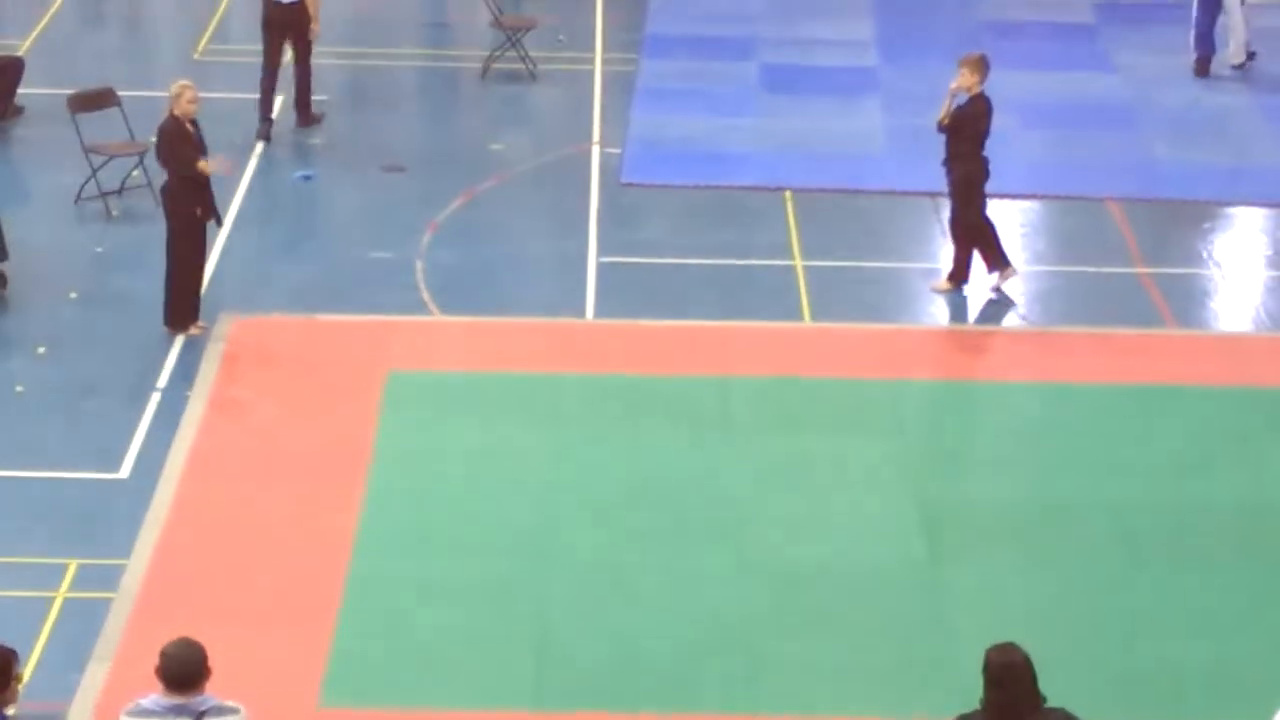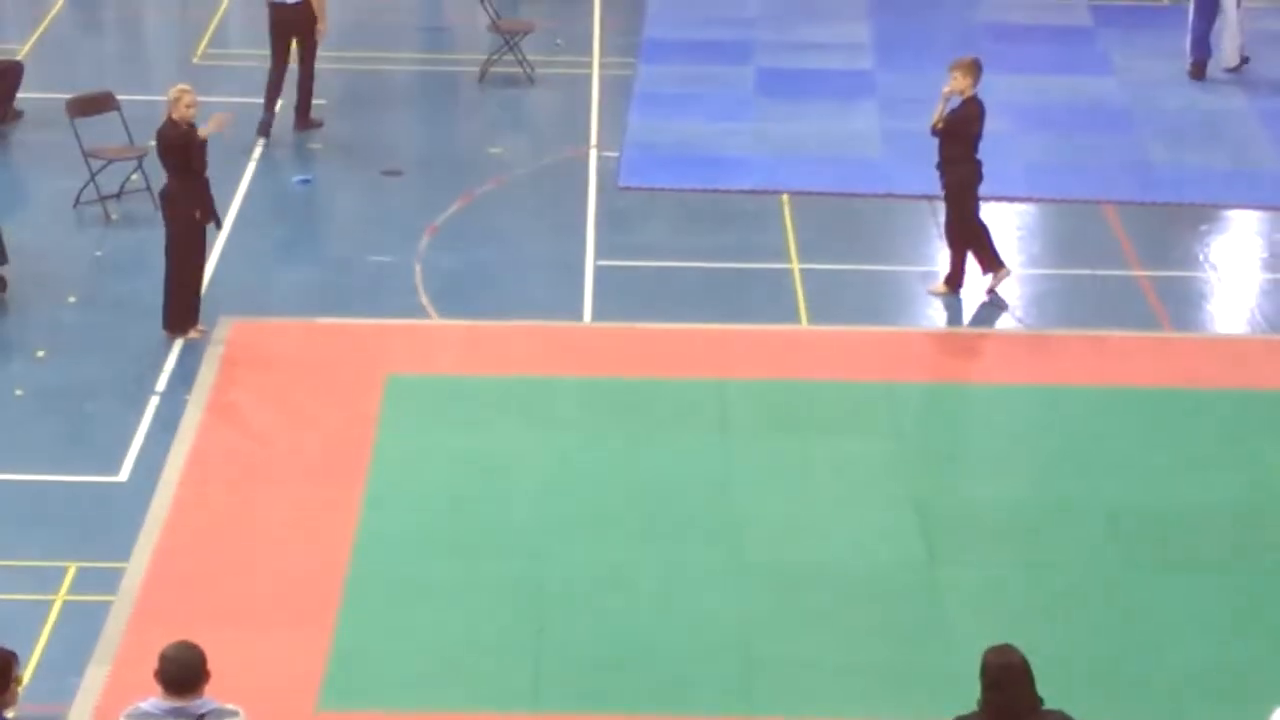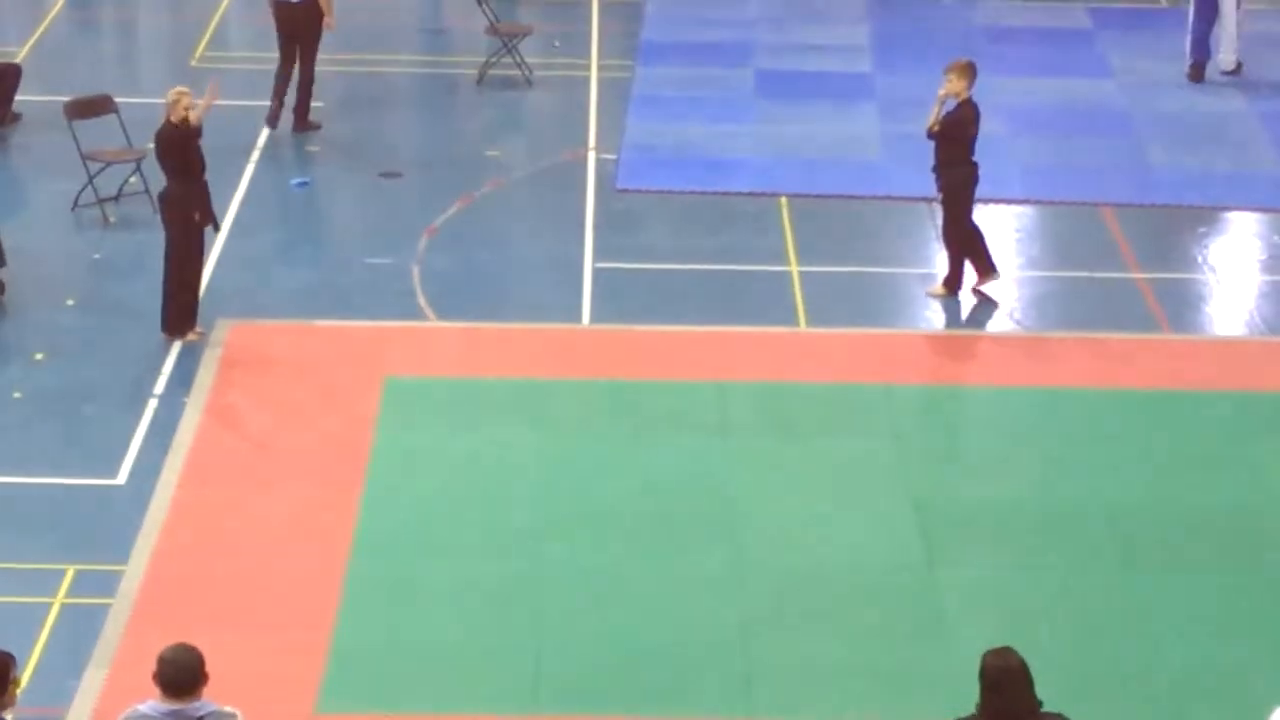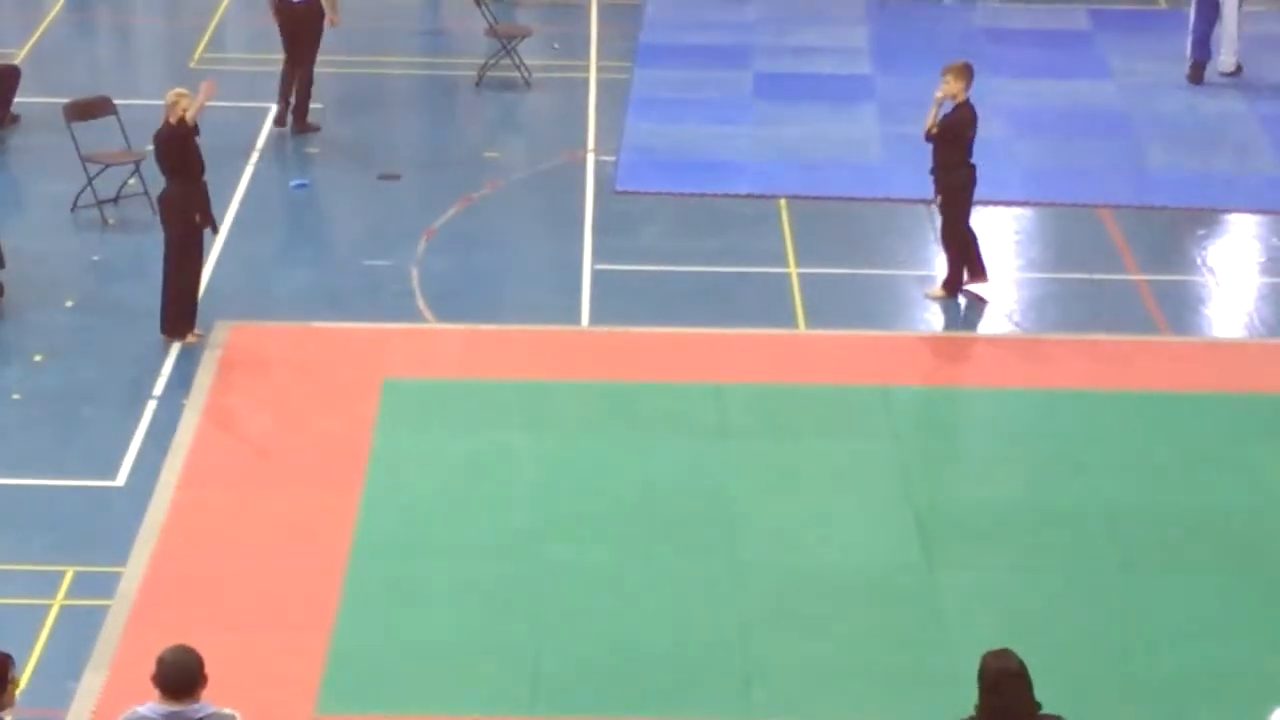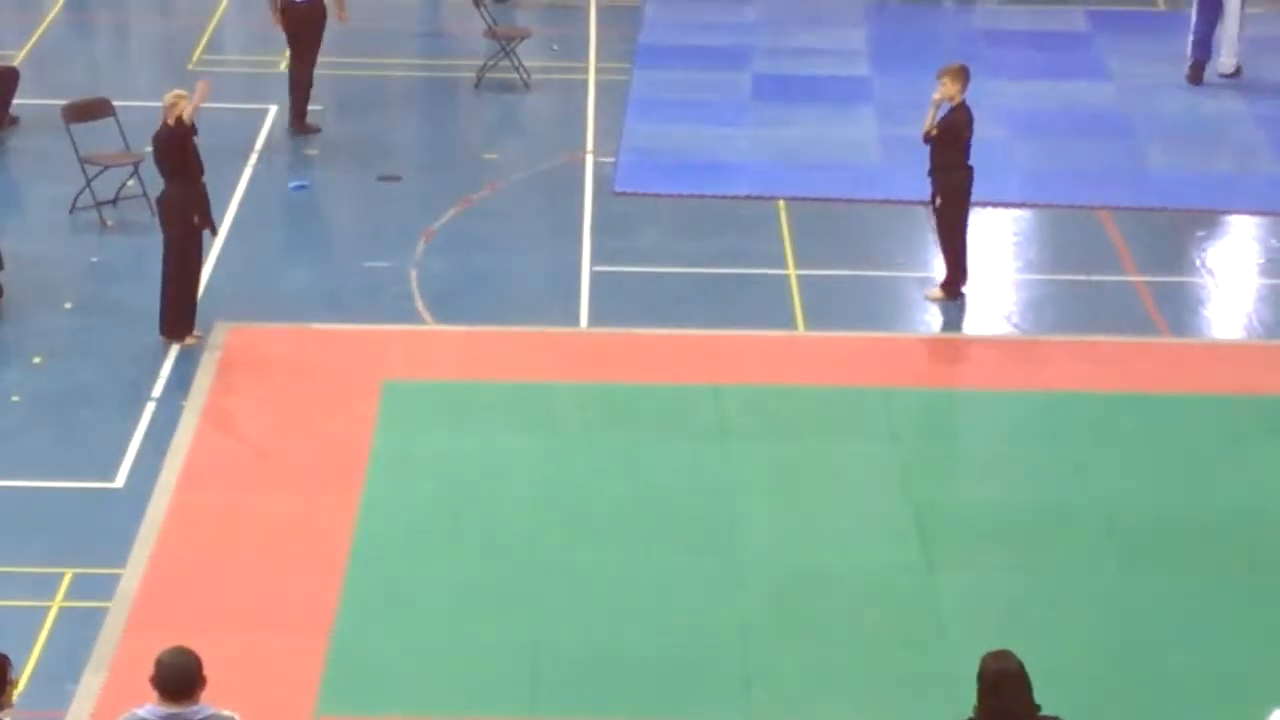
dt=0.1s
person 1, frame 1
left shoulder: (192, 126)
right shoulder: (168, 131)
right elbow: (178, 163)
right wrist: (207, 166)
left hip: (195, 198)
right hip: (179, 201)
left knee: (196, 260)
right knee: (181, 261)
left ankle: (189, 316)
right ankle: (178, 321)
person 1, frame 2
left shoulder: (189, 130)
right shoulder: (167, 134)
right elbow: (187, 142)
left wrist: (204, 205)
right wrist: (210, 128)
left hip: (195, 202)
right hip: (179, 204)
left knee: (195, 263)
right knee: (181, 264)
left ankle: (189, 320)
right ankle: (177, 324)
person 1, frame 3
left shoulder: (183, 133)
right shoulder: (166, 136)
right elbow: (187, 128)
right wrist: (204, 107)
left hip: (192, 204)
right hip: (178, 206)
left knee: (193, 266)
right knee: (179, 266)
left ankle: (187, 322)
right ankle: (176, 327)
person 1, frame 4
left shoulder: (183, 134)
right shoulder: (165, 137)
right elbow: (184, 127)
right wrist: (200, 101)
left hip: (191, 205)
right hip: (177, 207)
left knee: (192, 268)
right knee: (178, 268)
left ankle: (186, 324)
right ankle: (174, 329)
person 1, frame 5
left shoulder: (182, 135)
right shoulder: (164, 138)
right elbow: (180, 126)
right wrist: (196, 102)
left hip: (190, 207)
right hip: (176, 209)
left knee: (191, 269)
right knee: (177, 270)
left ankle: (185, 326)
right ankle: (174, 330)
person 2, frame 1
left shoulder: (972, 108)
right shoulder: (980, 104)
left elbow: (942, 125)
right elbow: (956, 126)
left wrist: (950, 97)
right wrist: (954, 98)
left hip: (966, 172)
right hip: (971, 169)
left knee: (961, 224)
right knee: (977, 220)
left ankle: (957, 278)
right ankle: (1002, 265)
person 2, frame 2
left shoulder: (966, 112)
right shoulder: (972, 107)
left elbow: (936, 129)
right elbow: (949, 129)
left wrist: (943, 101)
right wrist: (948, 102)
left hip: (959, 175)
right hip: (964, 172)
left knee: (956, 228)
right knee: (970, 223)
left ankle: (953, 282)
right ankle: (996, 267)
person 2, frame 3
left shoulder: (962, 114)
right shoulder: (967, 109)
left elbow: (932, 132)
right elbow: (944, 132)
left wrist: (938, 104)
right wrist: (943, 105)
left hip: (956, 177)
right hip: (960, 174)
left knee: (953, 230)
right knee: (964, 225)
left ankle: (952, 283)
right ankle: (986, 269)
person 2, frame 4
left shoulder: (960, 116)
right shoulder: (963, 112)
left elbow: (930, 134)
right elbow: (940, 134)
left wrist: (935, 106)
right wrist: (940, 107)
left hip: (954, 180)
right hip: (956, 176)
left knee: (952, 232)
right knee: (959, 228)
left ankle: (951, 285)
right ankle: (975, 272)
person 2, frame 5
left shoulder: (958, 117)
right shoulder: (957, 113)
left elbow: (928, 137)
right elbow: (937, 137)
left wrist: (933, 108)
right wrist: (937, 109)
left hip: (953, 182)
right hip: (949, 179)
left knee: (951, 233)
right knee: (950, 231)
left ankle: (950, 287)
right ankle: (956, 278)
